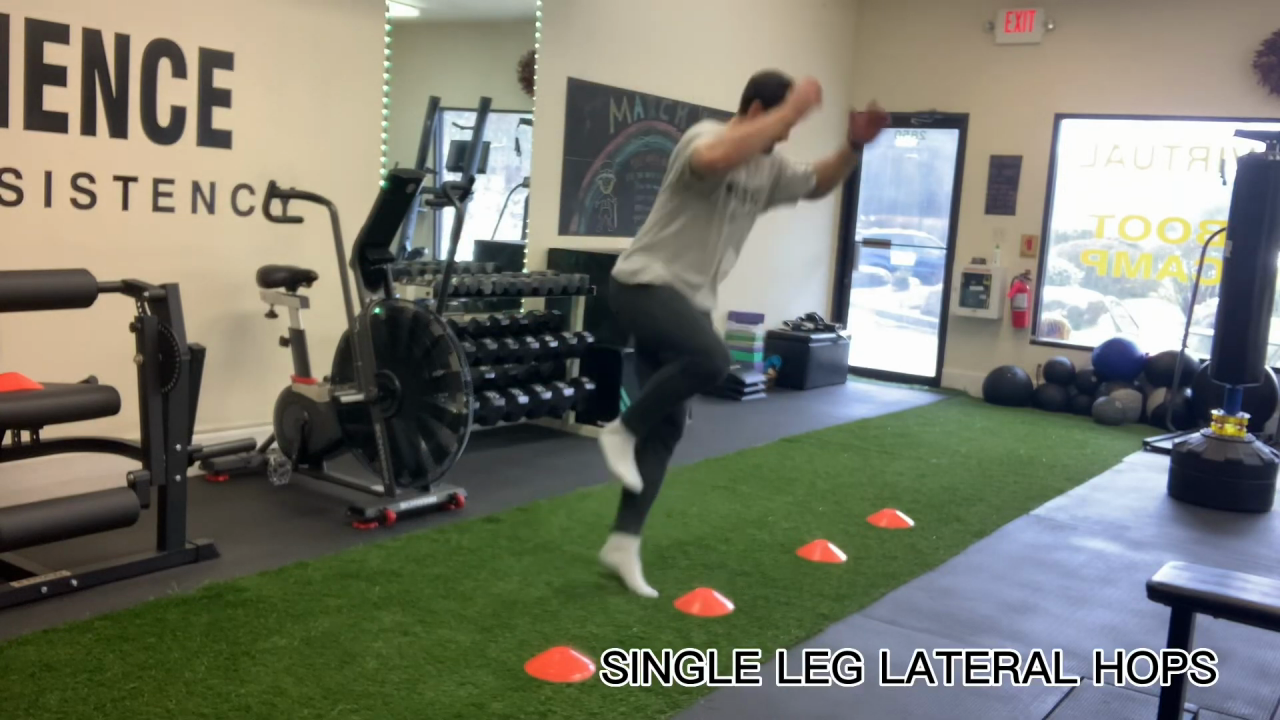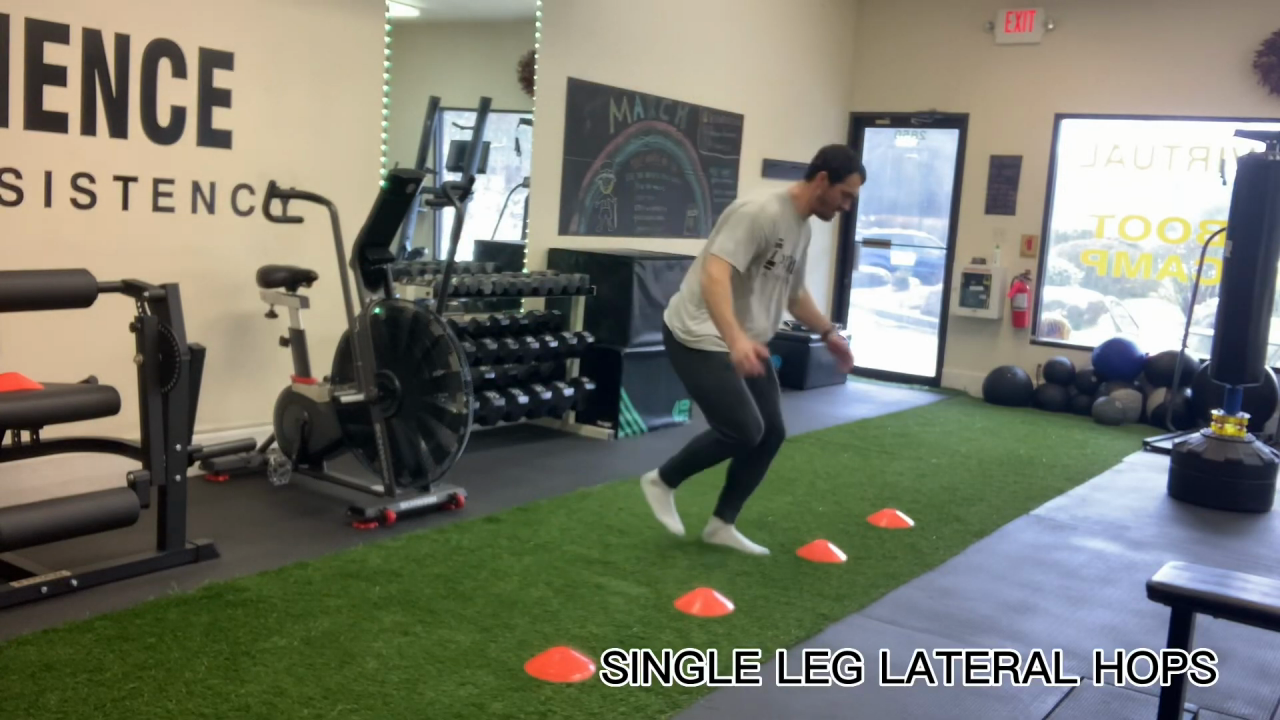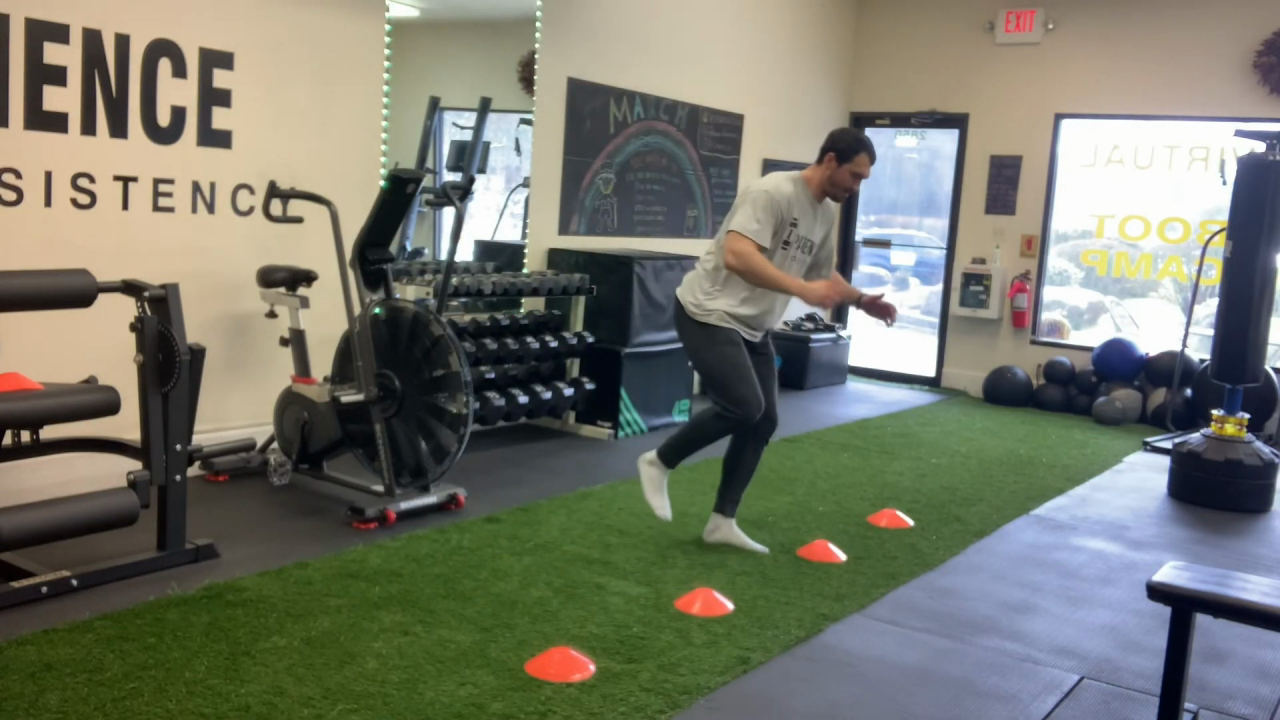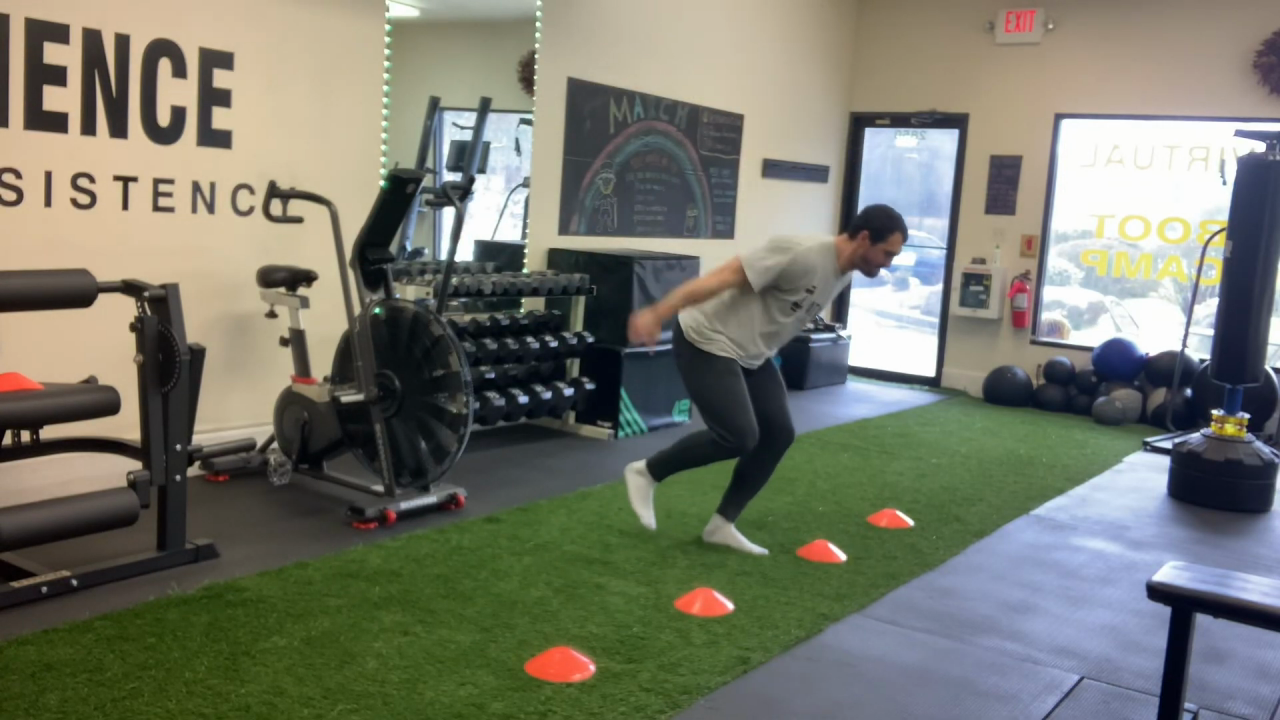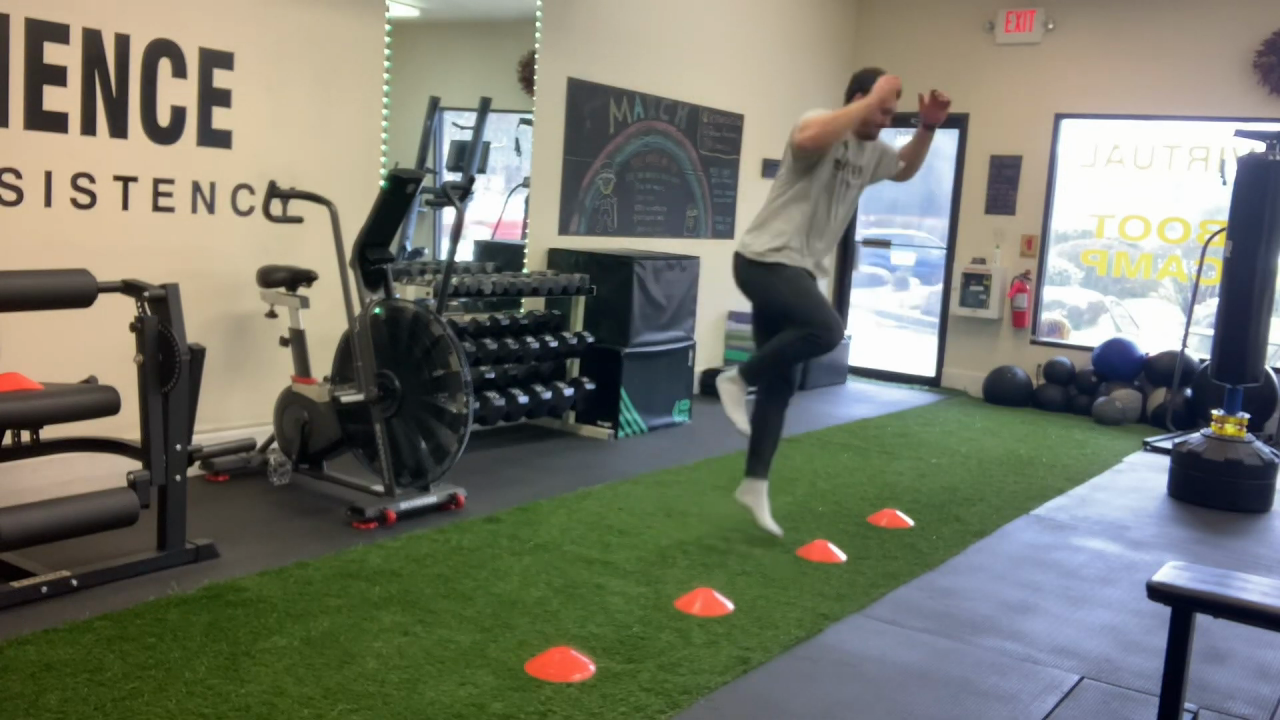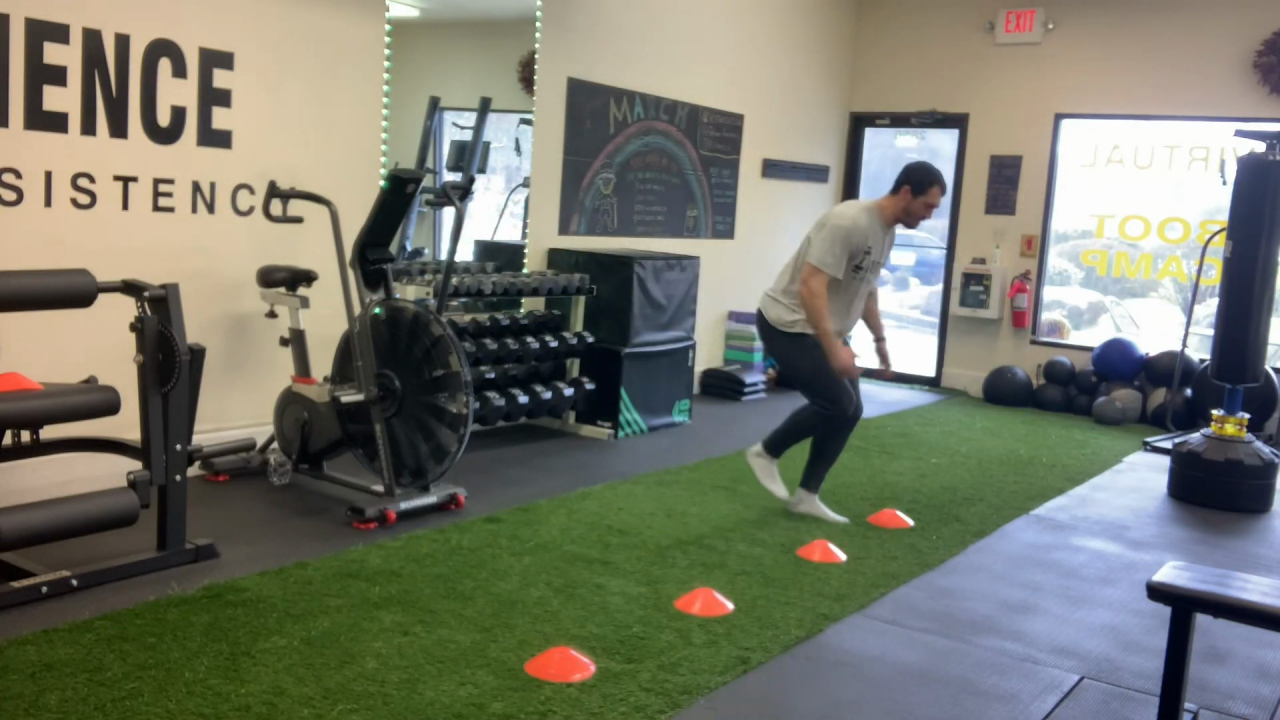
dt=0.5s
person 1, frame 1
left shoulder: (767, 168)
right shoulder: (707, 138)
left elbow: (818, 185)
right elbow: (721, 156)
left wrist: (854, 144)
right wrist: (789, 110)
left hip: (687, 304)
right hip: (646, 287)
left knee: (667, 425)
right knee: (711, 362)
left ankle: (623, 542)
right ankle: (623, 431)
person 1, frame 2
left shoulder: (802, 229)
right shoulder: (758, 214)
left elbow: (794, 291)
right elbow: (713, 276)
left wrist: (828, 334)
right wrist: (736, 340)
left hip: (744, 342)
right hip: (699, 338)
left knee: (770, 433)
right knee: (743, 431)
left ankle: (722, 525)
right ankle: (661, 481)
person 1, frame 3
left shoulder: (827, 211)
right shoulder: (773, 192)
left elbow: (823, 272)
right elbow: (737, 255)
left wrist: (864, 301)
right wrist: (805, 291)
left hip: (753, 326)
right hip: (710, 313)
left knee: (763, 421)
right knee: (743, 408)
left ankle: (722, 523)
right ankle: (658, 462)
person 1, frame 4
left shoulder: (841, 275)
right shoulder: (801, 255)
right elbow: (726, 275)
right wrist: (659, 314)
left hip: (746, 350)
right hip: (707, 343)
left knee: (779, 434)
right knee: (740, 436)
left ankle: (722, 525)
right ankle: (646, 472)
person 1, frame 5
left shoulder: (868, 150)
right shoulder: (819, 126)
left elbow: (906, 166)
right elbow: (810, 138)
left wrist: (928, 125)
right wrist: (874, 101)
left hip: (797, 271)
right hip: (766, 262)
left knee: (781, 382)
right knee: (826, 330)
left ankle: (754, 486)
right ankle: (738, 379)
person 1, frame 6
left shoulder: (886, 232)
right shoulder: (848, 222)
right elbow: (811, 285)
left wrist: (878, 341)
right wrist: (833, 348)
left hip: (823, 327)
right hip: (787, 323)
left knee: (848, 409)
right knee: (838, 404)
left ankle: (806, 496)
right ankle: (765, 453)
